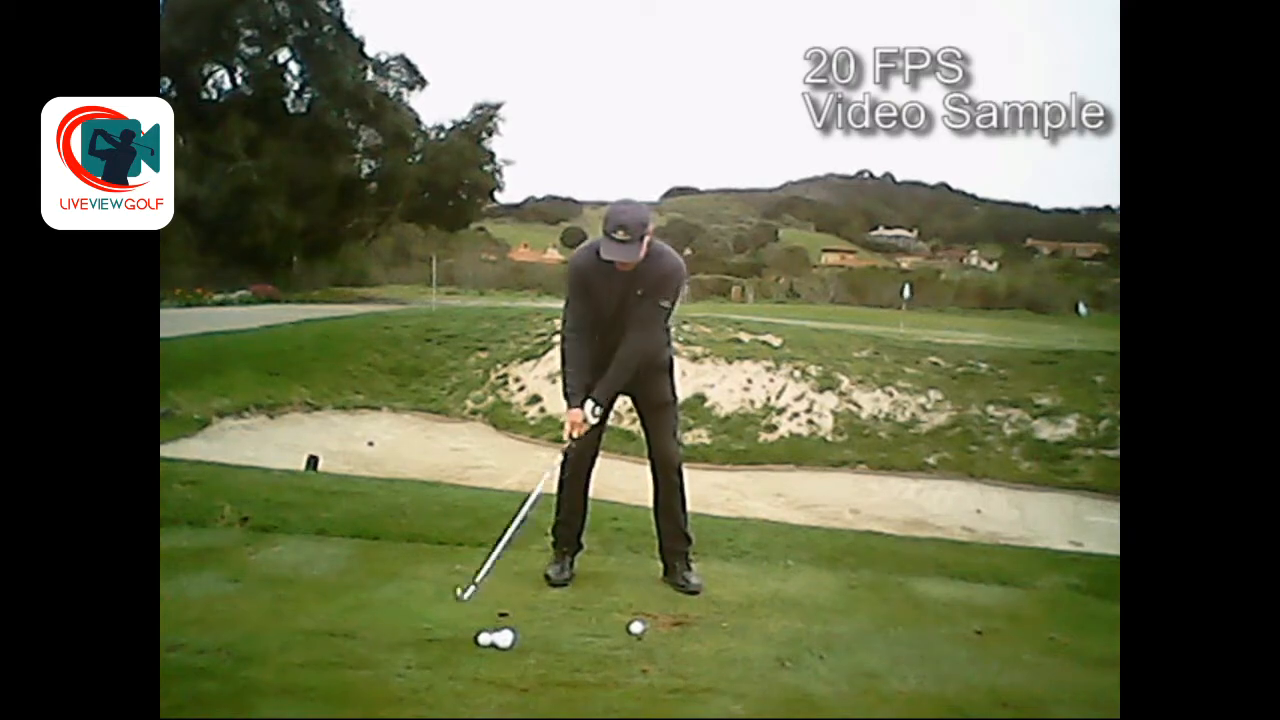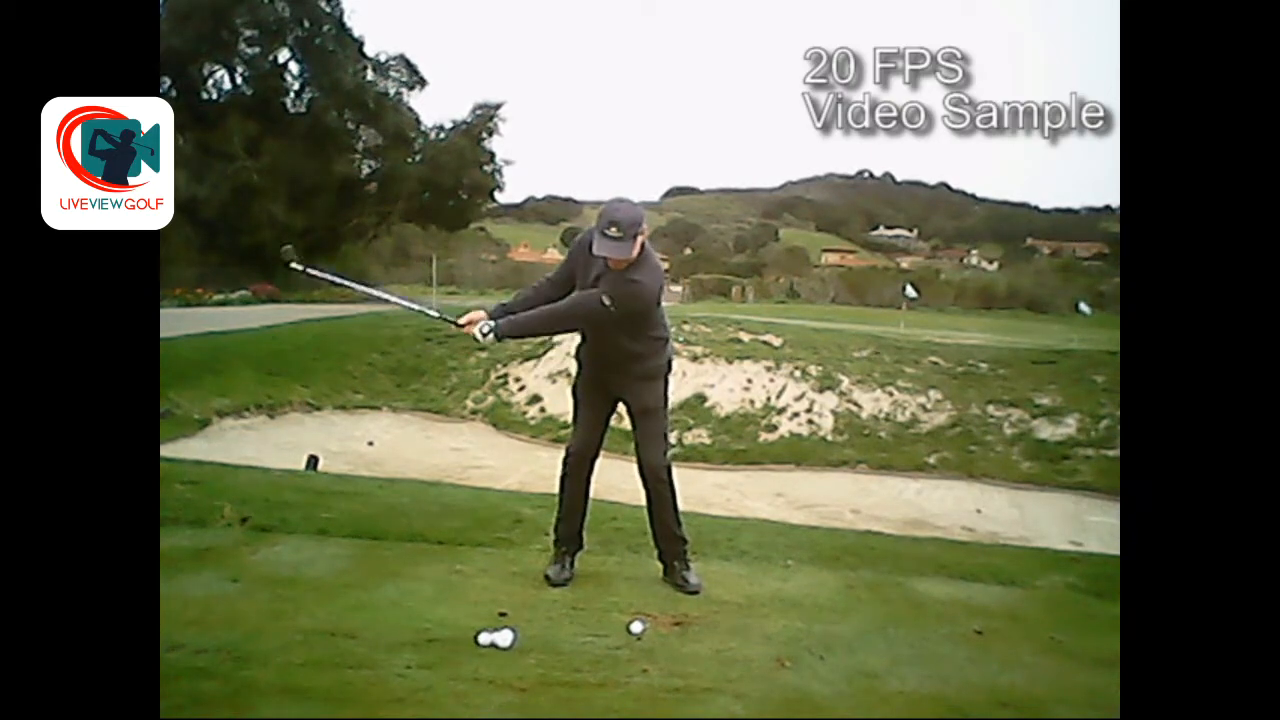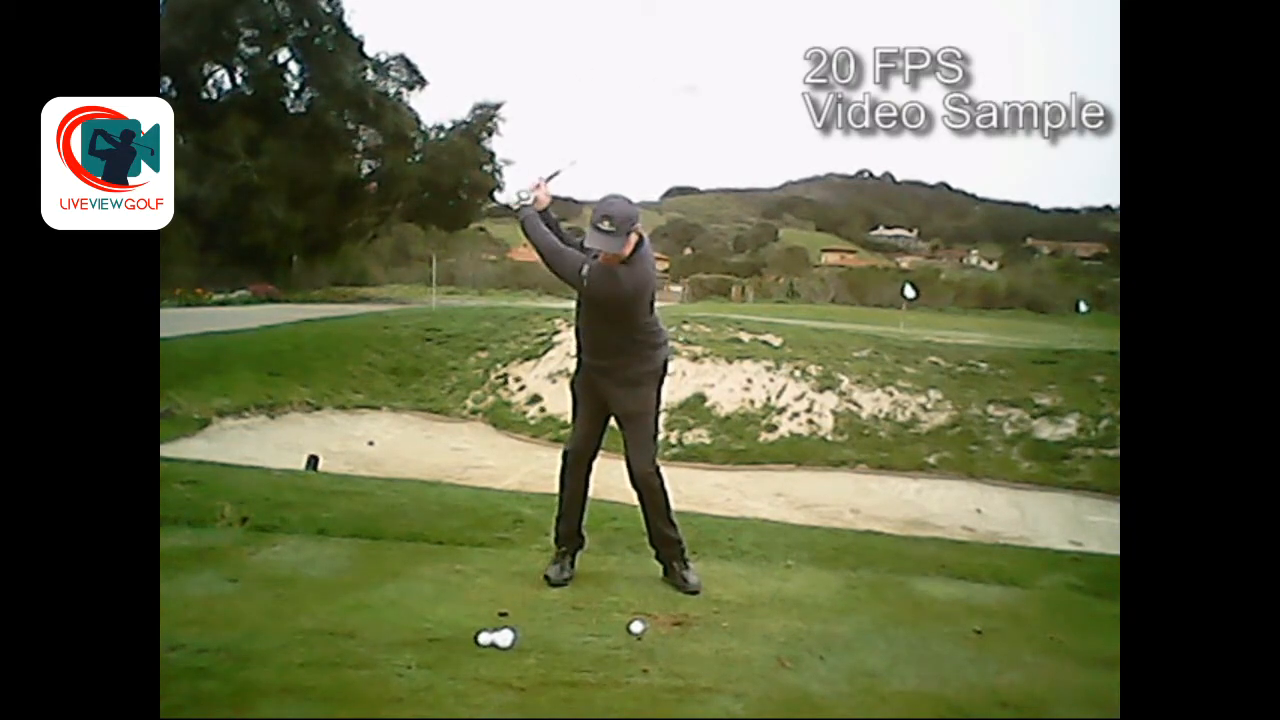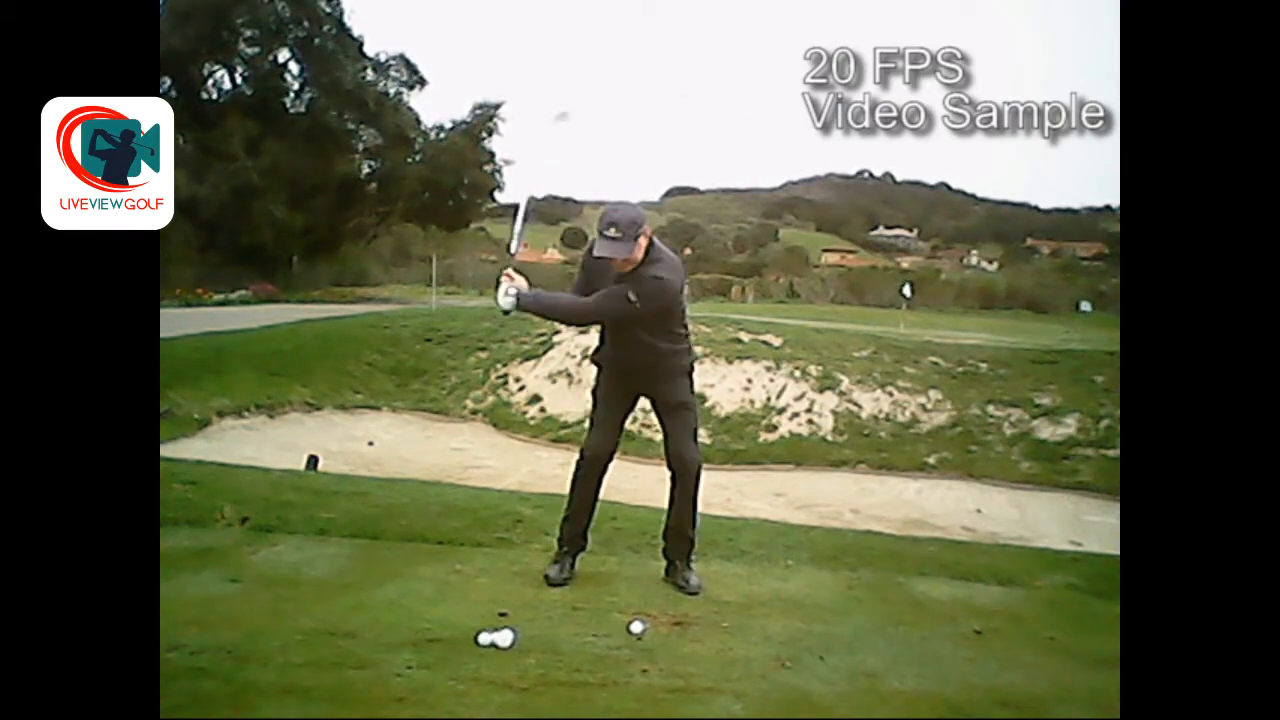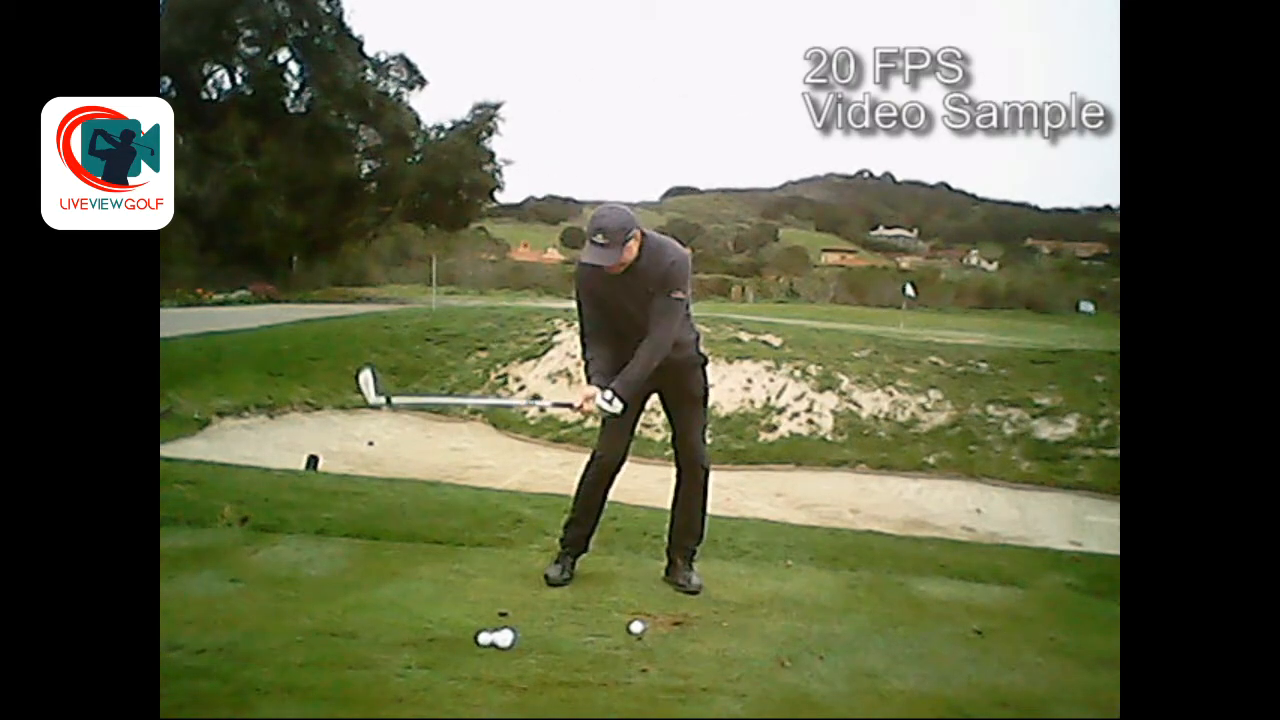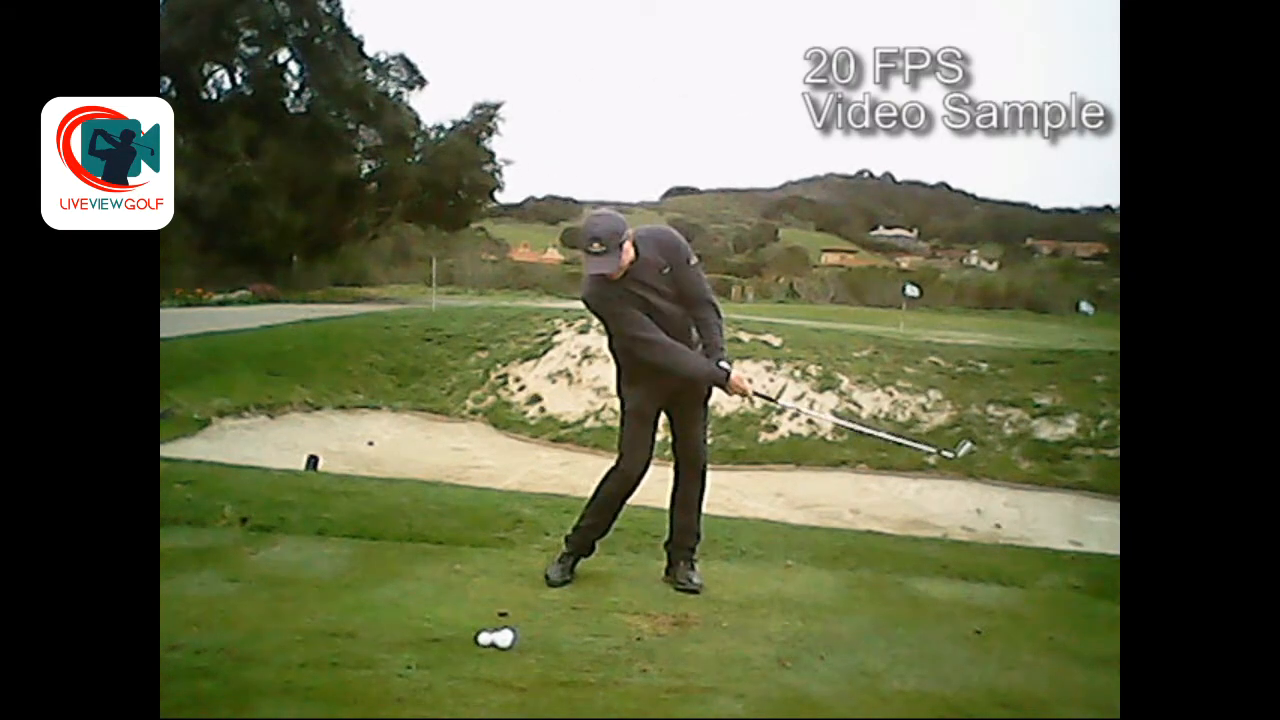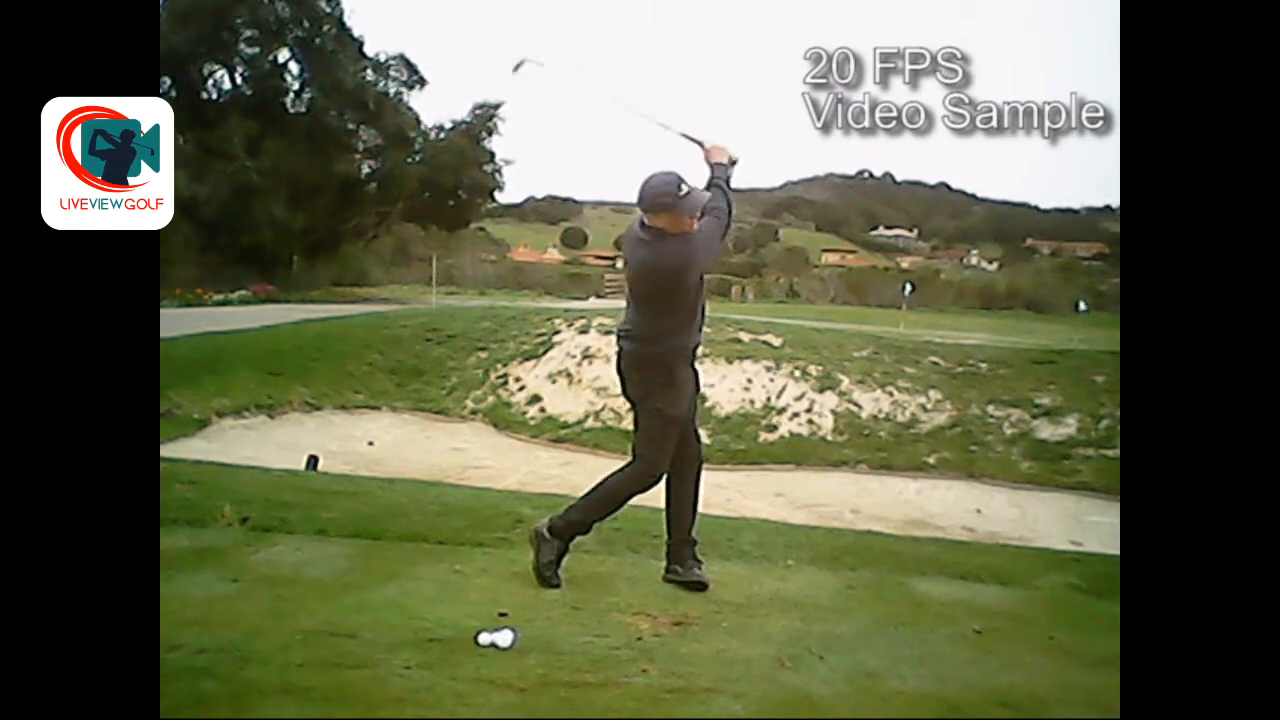
dt=0.7s
person 1, frame 1
left shoulder: (670, 269)
right shoulder: (584, 263)
left elbow: (638, 340)
right elbow: (577, 334)
left wrist: (597, 402)
right wrist: (574, 398)
left hip: (649, 368)
right hip: (595, 365)
left knee: (667, 459)
right knee: (578, 454)
left ankle: (676, 559)
right ankle: (564, 550)
person 1, frame 2
left shoulder: (641, 283)
right shoulder: (588, 242)
left elbow: (567, 315)
right elbow: (553, 286)
left wrist: (498, 328)
right wrist: (494, 313)
left hip: (643, 372)
right hip: (596, 366)
left knee: (654, 465)
right knee: (579, 455)
left ankle: (674, 559)
right ankle: (565, 549)
person 1, frame 3
left shoulder: (622, 281)
right shoulder: (615, 238)
left elbow: (556, 257)
right elbow: (572, 253)
left wrist: (526, 212)
right wrist: (542, 211)
left hip: (635, 376)
right hip: (594, 367)
left knee: (642, 468)
right knee: (576, 456)
left ankle: (673, 559)
right ankle: (566, 549)
person 1, frame 4
left shoulder: (662, 277)
right shoulder: (599, 252)
left elbow: (590, 311)
right elbow: (580, 303)
left wrist: (525, 299)
right wrist: (530, 292)
left hip: (668, 370)
right hip: (617, 367)
left knee: (686, 463)
right knee: (594, 455)
left ankle: (679, 559)
right ankle: (568, 549)
person 1, frame 5
left shoulder: (671, 260)
right shoulder: (590, 272)
left elbow: (661, 336)
right elbow: (595, 336)
left wrist: (616, 390)
right wrist: (596, 382)
left hip: (679, 365)
right hip: (624, 367)
left knee: (693, 461)
right knee: (607, 457)
left ankle: (681, 559)
right ankle: (570, 549)
person 1, frame 6
left shoulder: (666, 242)
right shoulder: (598, 291)
left elbow: (702, 304)
right elbow: (654, 346)
left wrist: (719, 361)
right wrist: (718, 377)
left hip: (691, 365)
right hip: (641, 375)
left knee: (693, 461)
right knee: (631, 466)
left ankle: (681, 558)
right ankle: (575, 549)
person 1, frame 7
left shoulder: (640, 229)
right shoulder: (673, 258)
left elbow: (709, 213)
right elbow: (722, 215)
right wrist: (719, 169)
left hip: (666, 360)
right hip: (657, 368)
left knee: (687, 456)
right knee: (649, 465)
left ankle: (681, 558)
right ankle: (557, 533)
